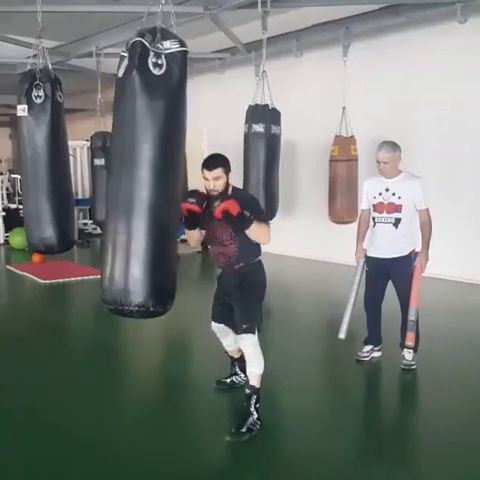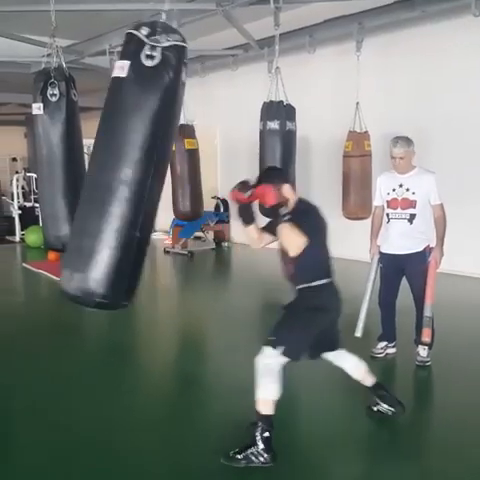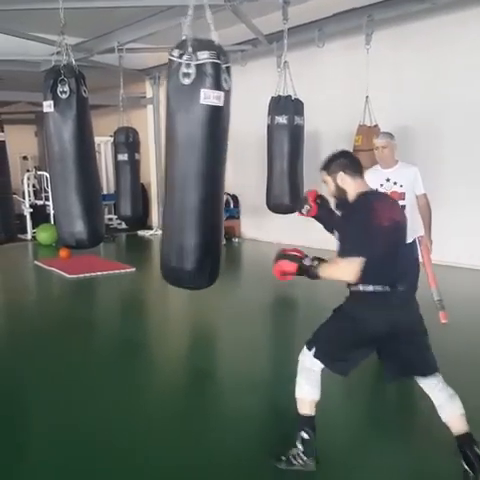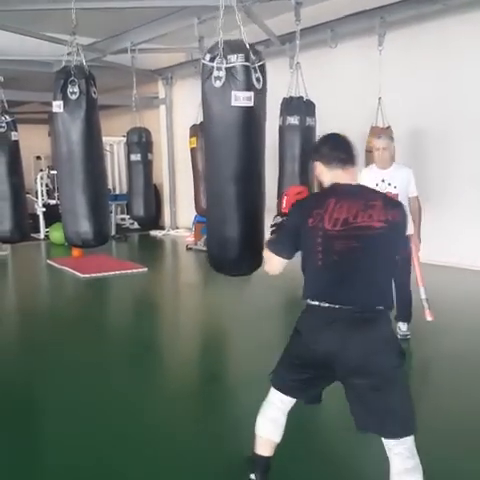
dt=1s
person 1, frame 1
left shoulder: (246, 200)
right shoulder: (206, 203)
left elbow: (264, 237)
right elbow: (193, 240)
left wrist: (239, 215)
right wrist: (191, 217)
left hip: (250, 276)
right hip: (226, 275)
left knee: (248, 337)
right knee: (219, 324)
left ankle: (253, 411)
right ankle: (239, 372)
person 1, frame 2
left shoulder: (307, 213)
right shoulder: (288, 216)
left elbow: (294, 247)
right elbow: (257, 240)
left wrist: (278, 212)
right wrist: (245, 211)
left hip: (315, 299)
right hip: (323, 298)
left knee: (267, 361)
right knee: (333, 352)
left ankle: (262, 445)
right ankle: (386, 400)
person 1, frame 3
left shoulder: (356, 210)
right shoulder: (390, 206)
left elbow: (350, 270)
left wrist: (304, 265)
left hip: (366, 306)
right hip: (403, 304)
left knee: (309, 361)
right knee: (432, 380)
left ankle: (304, 448)
person 1, frame 4
left shoulder: (305, 209)
right shoulder: (392, 209)
left elbow: (273, 266)
left wrist: (282, 222)
left hip: (318, 326)
right hip: (373, 331)
left knee: (280, 397)
right knee: (401, 441)
person 2, frame 1
left shoulder: (413, 183)
right shoulder: (370, 184)
left elbow: (425, 218)
left wrist: (424, 250)
right wrist: (360, 244)
left hip: (404, 255)
right hip: (374, 255)
left knee: (408, 304)
right knee: (371, 302)
left ankle: (409, 349)
right ankle: (373, 345)
person 2, frame 2
left shoulder: (427, 179)
right shoulder: (383, 179)
left elbow: (439, 213)
left wrist: (438, 246)
right wrist: (373, 241)
left hip: (418, 251)
right hip: (388, 251)
left knee: (422, 300)
right knee: (386, 299)
left ankle: (423, 345)
right ankle: (387, 341)
person 2, frame 3
left shoulder: (411, 172)
right shoulder: (369, 176)
left elbow: (423, 202)
left wrist: (426, 234)
left hip: (407, 241)
left knee: (408, 287)
person 2, frame 4
left shoulder: (405, 173)
right shoulder: (365, 174)
left elbow: (414, 203)
left wrist: (416, 234)
left hip: (400, 238)
left knee: (402, 282)
left ankle: (402, 321)
